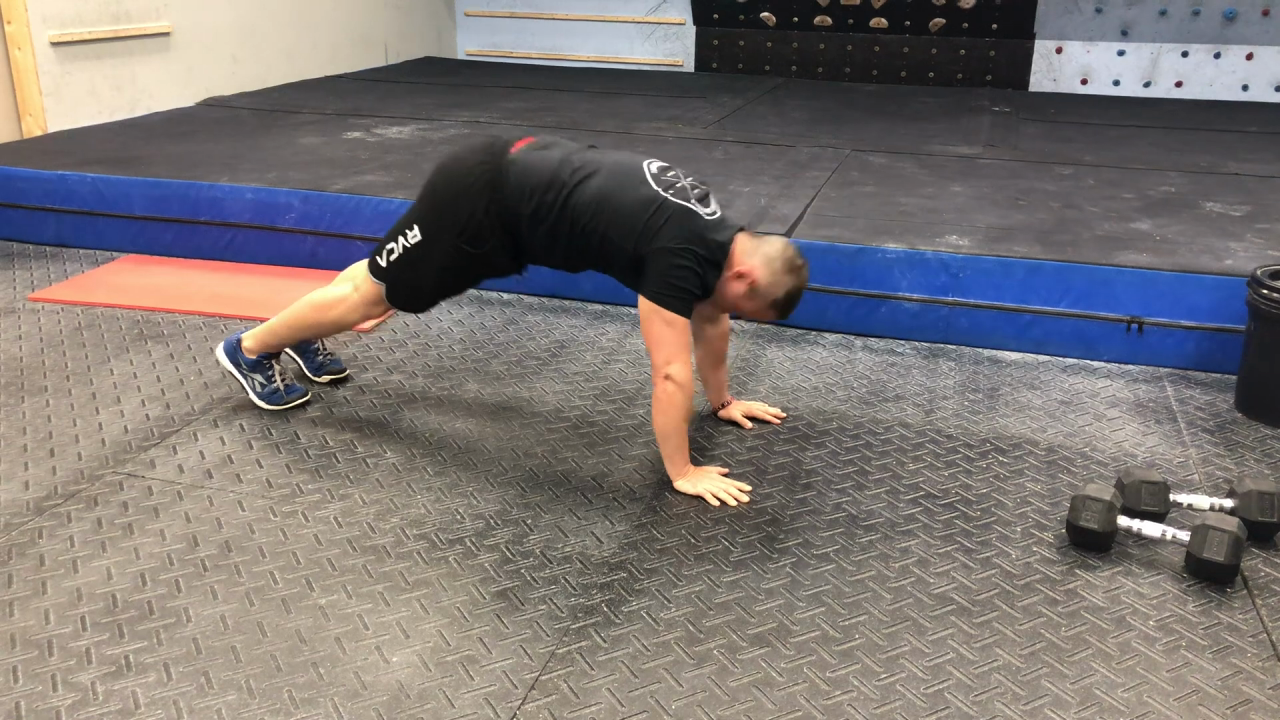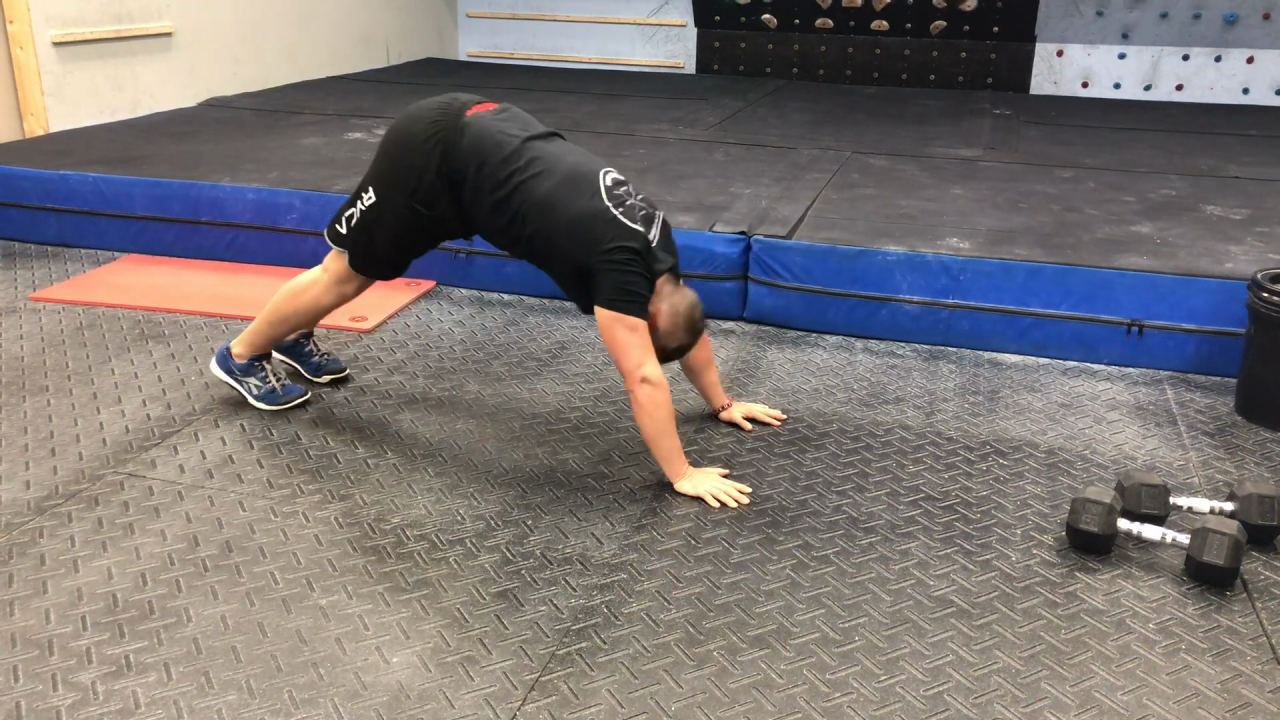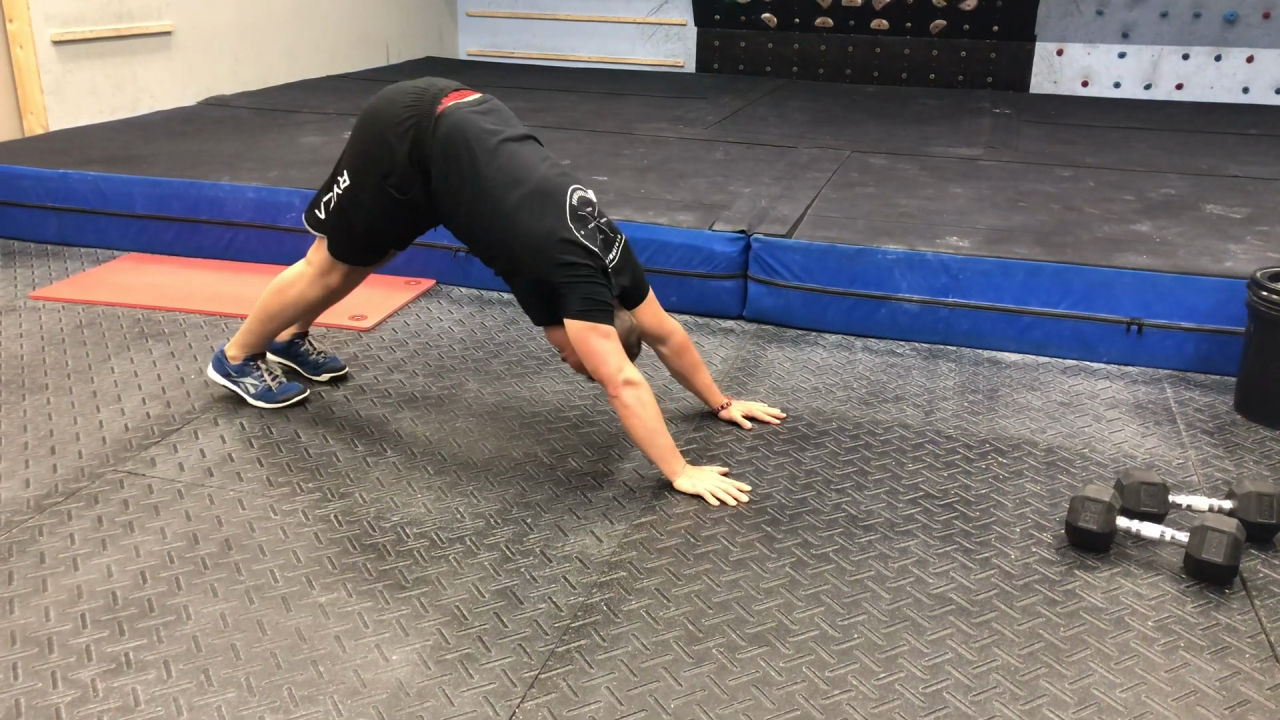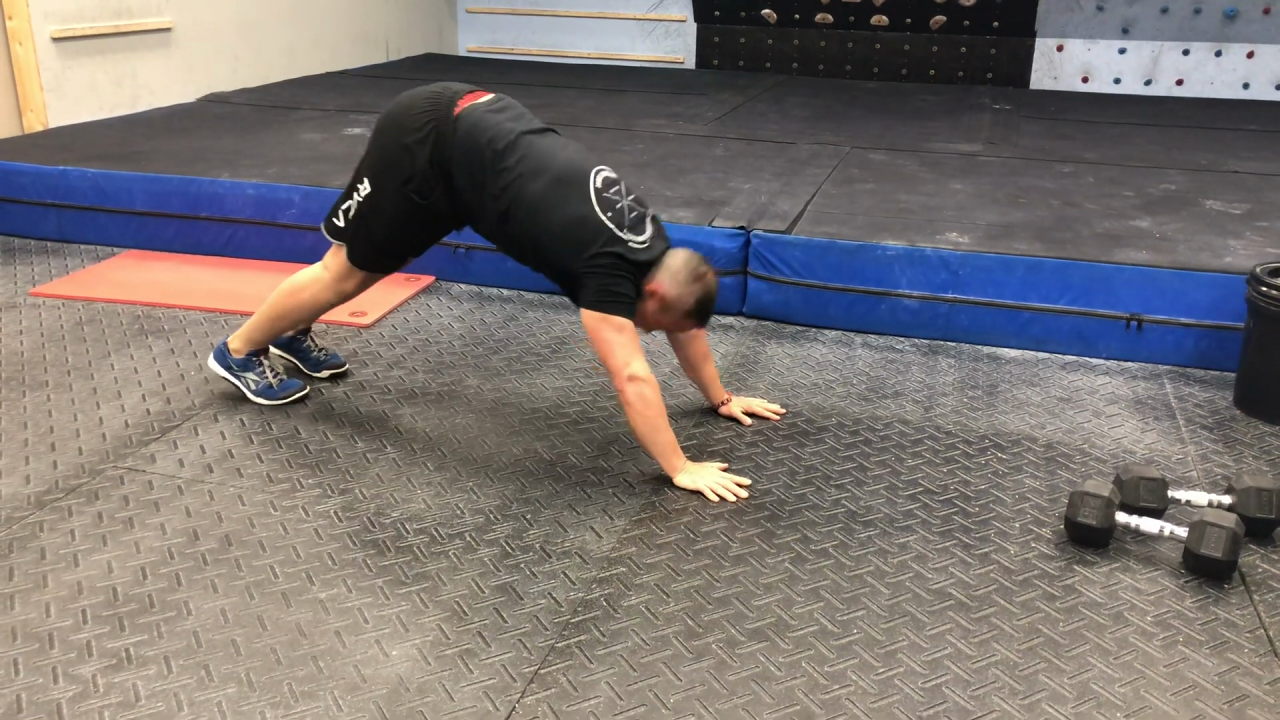
dt=0.4s
person 1, frame 1
left shoulder: (711, 234)
right shoulder: (684, 251)
left elbow: (709, 321)
right elbow: (670, 372)
left wrist: (722, 399)
right wrist: (682, 472)
left hip: (512, 177)
right hip: (484, 195)
left knee: (390, 273)
right knee: (378, 291)
left ankle: (299, 332)
right ankle: (251, 347)
person 1, frame 2
left shoulder: (649, 241)
right shoulder: (622, 262)
left elbow: (685, 329)
right elbow: (643, 376)
left wrist: (721, 402)
right wrist: (681, 475)
left hip: (474, 134)
right hip: (436, 150)
left knee: (370, 258)
right knee: (350, 268)
left ankle: (294, 338)
right ankle: (242, 355)
person 1, frame 3
left shoulder: (607, 258)
right shoulder: (578, 275)
left elbow: (664, 332)
right elbow: (623, 382)
left wrist: (720, 402)
right wrist: (681, 473)
left hip: (453, 117)
right hip: (409, 132)
left knee: (366, 256)
right knee: (333, 262)
left ankle: (290, 337)
right ankle: (237, 357)
person 1, frame 4
left shoulder: (645, 240)
right shoulder: (609, 263)
left elbow: (690, 325)
right elbow: (631, 376)
left wrist: (721, 397)
right wrist: (682, 469)
left hip: (467, 121)
right hip: (426, 143)
left knee: (382, 260)
right knee: (350, 268)
left ankle: (294, 333)
right ankle: (239, 350)
